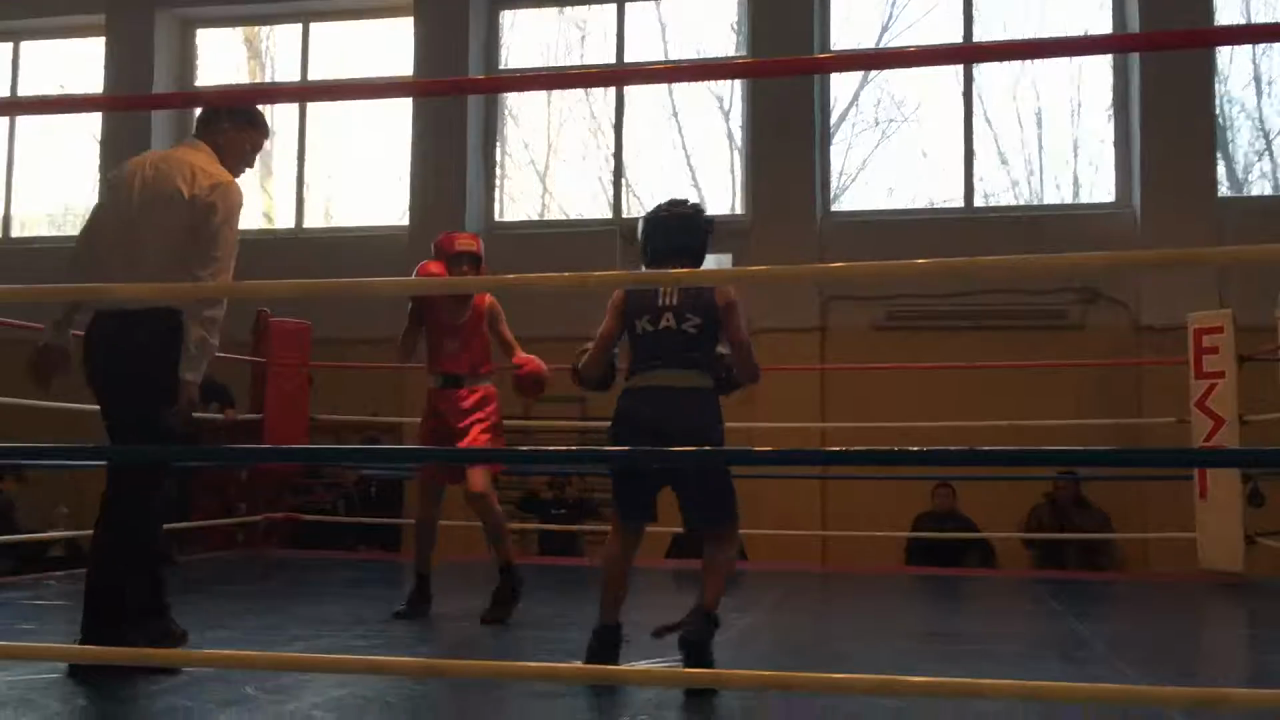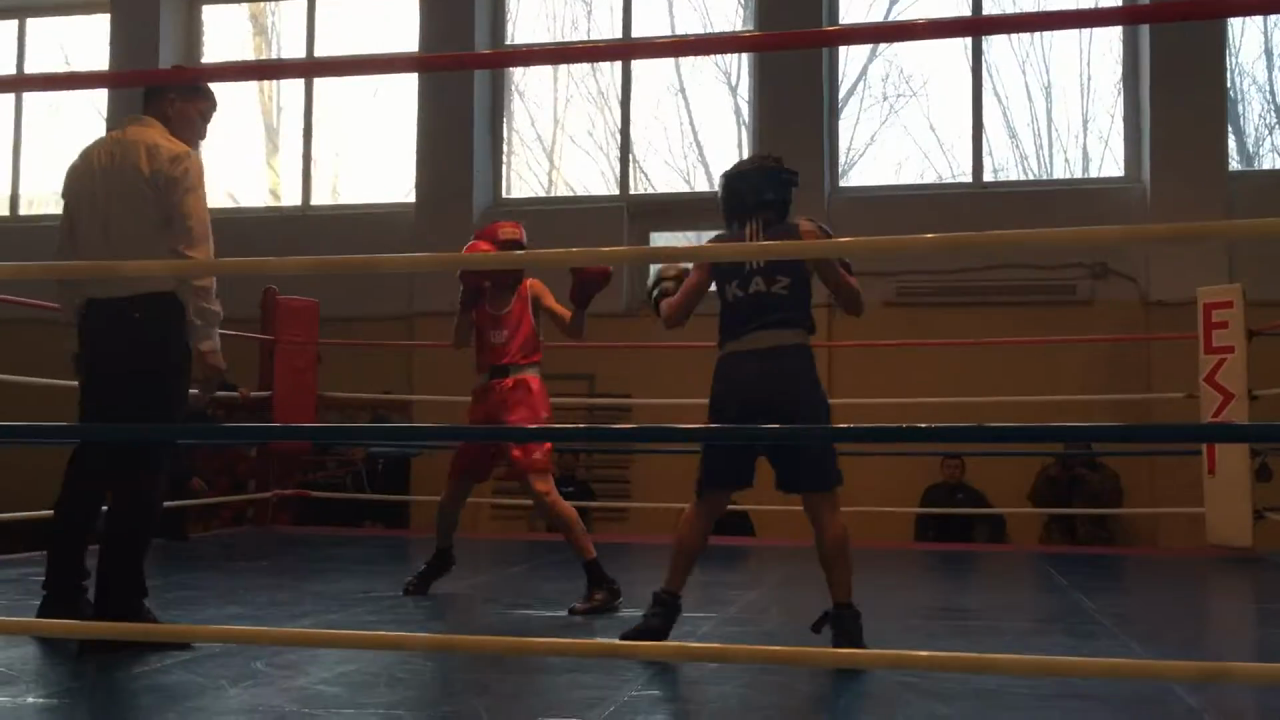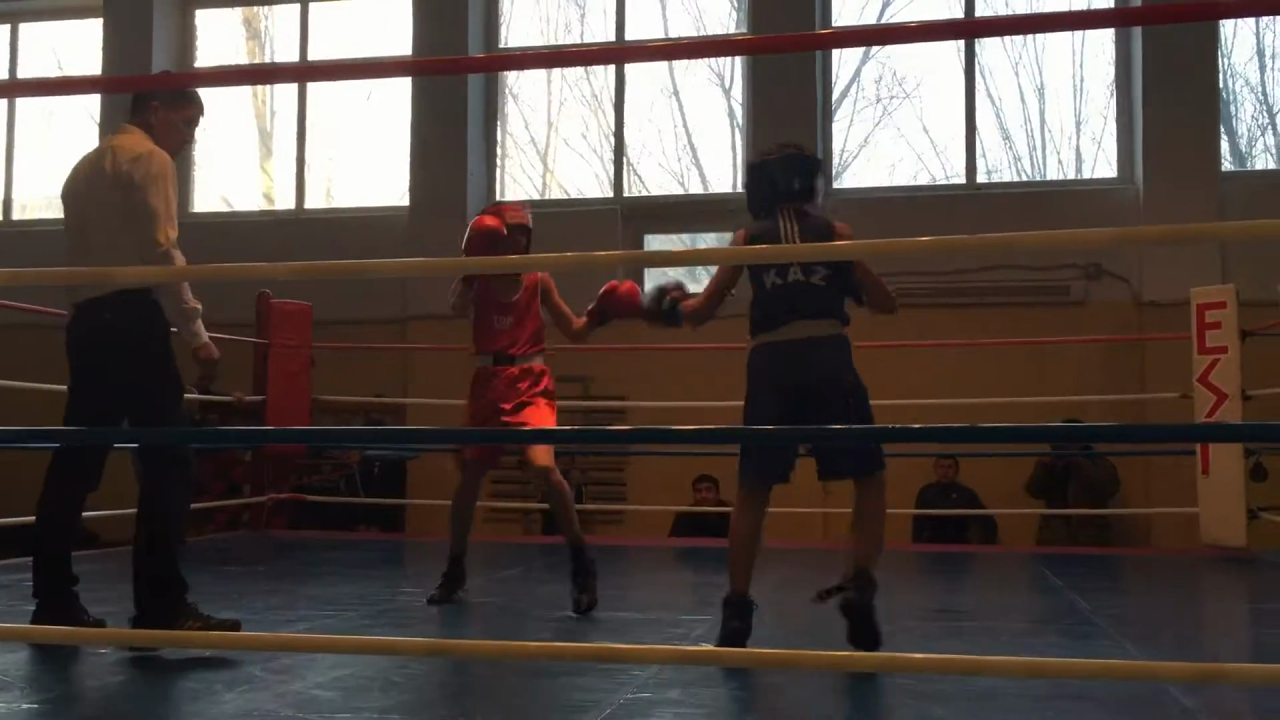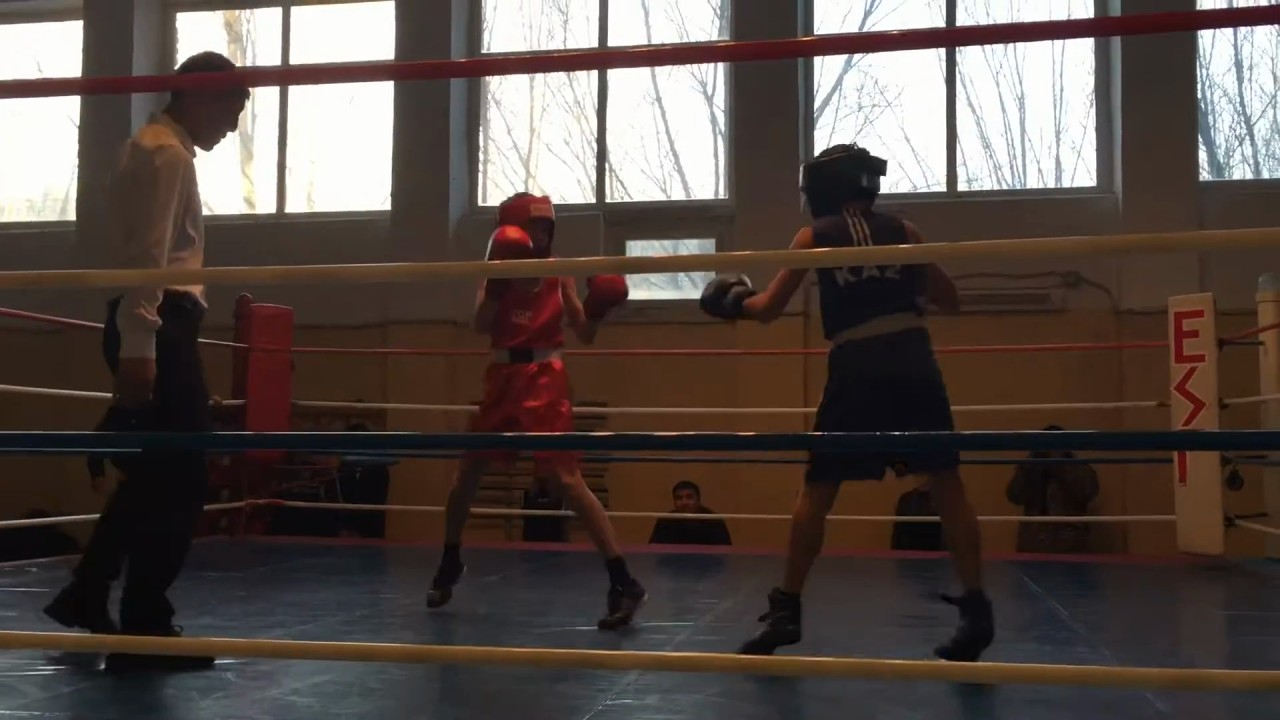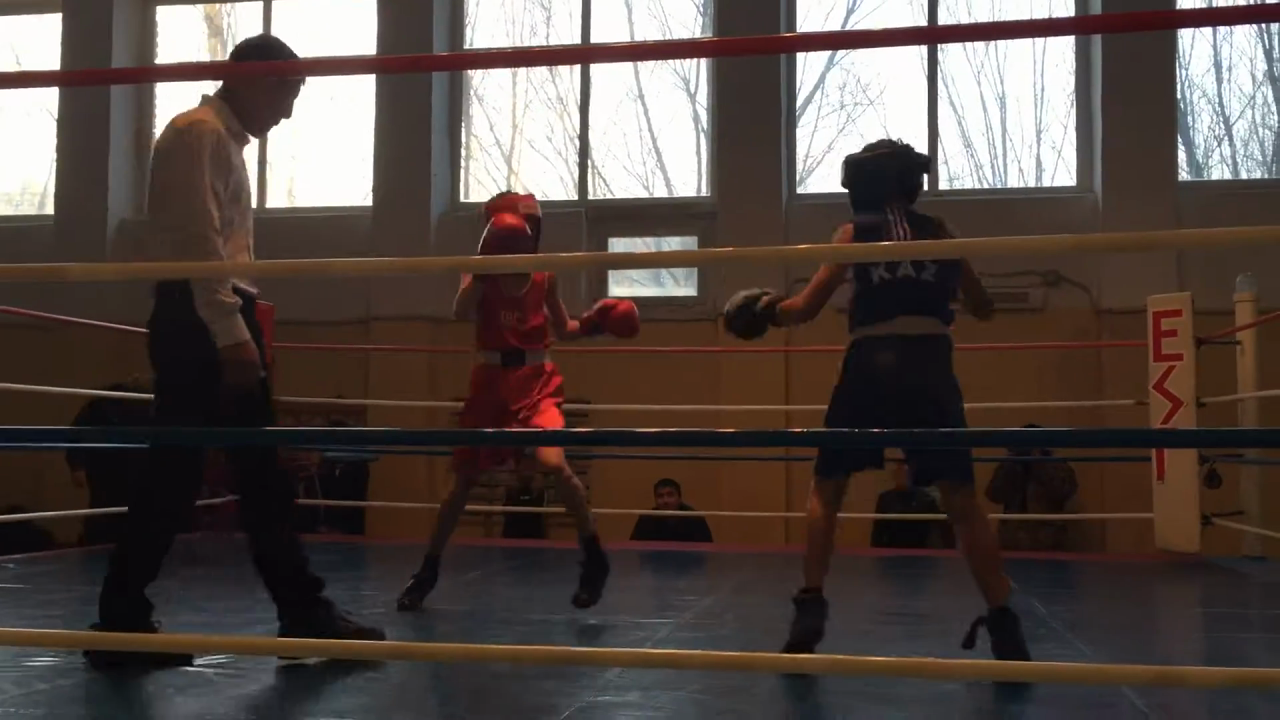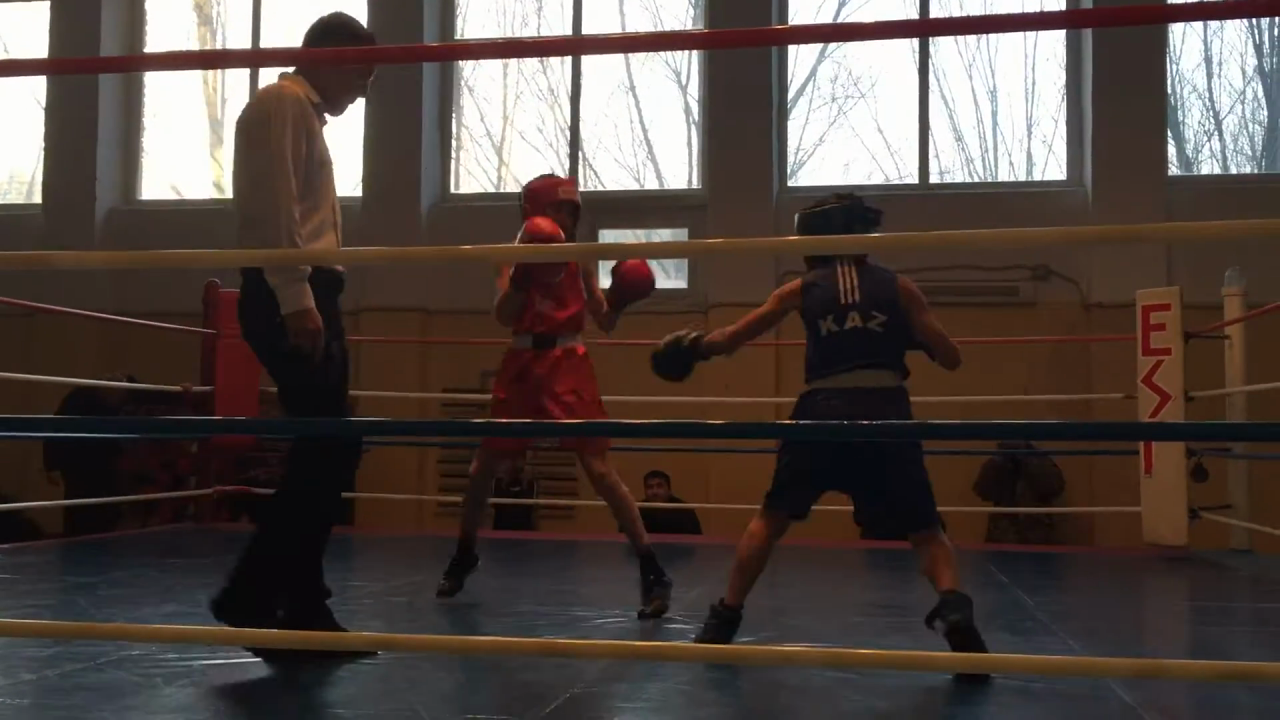
dt=0.4s
person 1, frame 1
left shoulder: (132, 171)
right shoulder: (218, 186)
left elbow: (83, 259)
right elbow: (207, 289)
left wrist: (58, 335)
right wrist: (191, 374)
left hip: (107, 333)
right hip: (155, 337)
left knee: (132, 478)
right knee: (140, 483)
left ankle: (144, 614)
right ankle: (107, 634)
person 1, frame 2
left shoulder: (89, 158)
right shoulder: (176, 157)
left elbow: (67, 252)
right elbow: (194, 253)
left wrist: (83, 326)
right wrist: (206, 337)
left hip: (98, 320)
right hip: (150, 317)
left knee: (94, 456)
right knee: (145, 465)
left ankle: (62, 598)
right ankle: (118, 606)
person 1, frame 3
left shoulder: (85, 166)
right shoulder: (148, 159)
left elbow: (84, 256)
right elbow: (160, 253)
right wrist: (195, 331)
left hip: (87, 321)
right hip: (129, 320)
left knee: (76, 461)
right knee: (167, 462)
left ankle: (56, 602)
right ankle: (162, 610)
person 1, frame 4
left shoulder: (154, 150)
right shoulder: (165, 153)
right elbow: (148, 257)
right wrist: (140, 344)
left hip: (148, 330)
right hip: (152, 329)
left knee: (155, 470)
right knee: (182, 475)
left ankle: (87, 596)
right ankle: (143, 626)
person 1, frame 5
left shoulder: (226, 139)
right shoulder: (197, 134)
right elbow: (196, 242)
right wrist: (227, 332)
left hip: (226, 324)
right hip: (197, 324)
left knee: (263, 471)
right knee: (176, 472)
left ankle: (306, 612)
right ankle: (121, 624)
person 1, frame 6
left shoulder: (298, 114)
right shoulder: (281, 101)
right elbow: (272, 207)
left wrist: (317, 304)
right wrist: (298, 298)
left hip: (301, 302)
right hip: (289, 301)
left knee: (320, 453)
right knee: (329, 451)
left ankle: (298, 610)
right ankle: (251, 593)
person 2, frame 1
left shoulder: (628, 292)
right shoulder: (718, 293)
left elbow: (589, 368)
right elbow: (748, 371)
left wrist: (588, 375)
right wrist: (722, 373)
left hip: (638, 412)
right hip: (693, 413)
left knee: (626, 533)
right knee: (721, 541)
left ankle: (606, 639)
right ankle: (699, 624)
person 2, frame 2
left shoulder: (716, 250)
right shoulder: (803, 234)
left elbow: (672, 317)
right elbow: (853, 305)
left wrist: (666, 291)
right wrist: (833, 266)
left hip: (735, 377)
right hip: (792, 373)
left knee: (706, 505)
right knee: (823, 505)
left ankle: (662, 610)
right ankle: (845, 622)
person 2, frame 3
left shoulder: (744, 239)
right shoulder: (836, 232)
left elbow: (701, 311)
right elbow: (884, 304)
left wrist: (671, 304)
left hip: (772, 366)
right hip: (829, 363)
left knee: (753, 497)
right knee: (867, 483)
left ankle: (738, 611)
right ankle: (860, 588)
person 2, frame 4
left shoulder: (813, 236)
right shoulder: (900, 229)
left elbow: (767, 307)
right elbow: (949, 300)
left wrist: (733, 302)
left hip: (857, 366)
right hip: (913, 360)
left knee: (816, 493)
right knee: (948, 488)
left ankle: (785, 613)
right ankle: (974, 607)
person 2, frame 5
left shoulder: (854, 234)
right shoulder: (942, 233)
left elbow: (807, 308)
right elbow: (982, 308)
left wrist: (762, 311)
left hip: (870, 367)
right hip: (930, 368)
left knee: (826, 490)
right knee: (962, 502)
left ankle: (811, 608)
right ankle: (1002, 625)
person 2, frame 6
left shoulder: (803, 288)
right shoulder: (897, 286)
left elbow: (734, 335)
right elbow: (950, 359)
left wrist: (690, 347)
right wrist: (916, 337)
left hip: (820, 413)
right hip: (883, 413)
left knee: (772, 518)
right knee: (927, 535)
left ankle: (724, 618)
right ankle: (953, 608)
person 3, frame 1
left shoulder: (487, 304)
right shoulder: (431, 304)
left elbow: (512, 349)
right elbow: (404, 355)
left wrist: (526, 365)
right wrist: (416, 311)
left hip: (479, 404)
right hip: (439, 404)
left knee: (478, 490)
right knee: (427, 504)
left ankle: (507, 580)
right ankle: (421, 591)
person 3, frame 2
left shoulder: (532, 289)
right shoulder: (479, 294)
left elbow: (574, 329)
right elbow: (459, 339)
left wrist: (584, 297)
right wrist: (469, 294)
left hip: (524, 397)
right hip: (486, 397)
left knee: (541, 489)
right knee: (454, 492)
left ankle: (600, 580)
right ankle: (440, 560)
person 3, frame 3
left shoulder: (539, 279)
right shoulder: (479, 274)
left elbow: (575, 331)
right elbow: (456, 310)
left wrist: (600, 315)
left hip: (532, 383)
right hip: (489, 384)
left knee: (543, 467)
right knee: (468, 482)
left ankle: (581, 564)
right ankle: (455, 571)
person 3, frame 4
left shoulder: (559, 274)
right shoulder: (498, 271)
left elbow: (585, 334)
right elbow: (482, 325)
left wrist: (597, 308)
right wrist: (496, 279)
left hip: (546, 382)
right hip: (503, 381)
left knee: (569, 482)
right knee: (466, 479)
left ankle: (623, 583)
right ankle: (449, 566)
person 3, frame 5
left shoulder: (545, 275)
right shoulder: (479, 269)
left elbow: (564, 331)
right elbow: (463, 312)
left wrist: (593, 322)
left hip: (537, 381)
right hip: (492, 381)
left knee: (552, 463)
right knee: (464, 483)
left ankle: (593, 554)
right ankle: (426, 573)
person 3, frame 6
left shoulder: (580, 259)
right shoulder: (515, 258)
left elbow: (605, 321)
right elbow: (503, 316)
left wrist: (621, 295)
right wrist: (521, 270)
left hip: (570, 368)
right hip: (521, 368)
left knee: (600, 471)
right knee: (483, 468)
left ankle: (653, 574)
right ankle: (464, 557)
